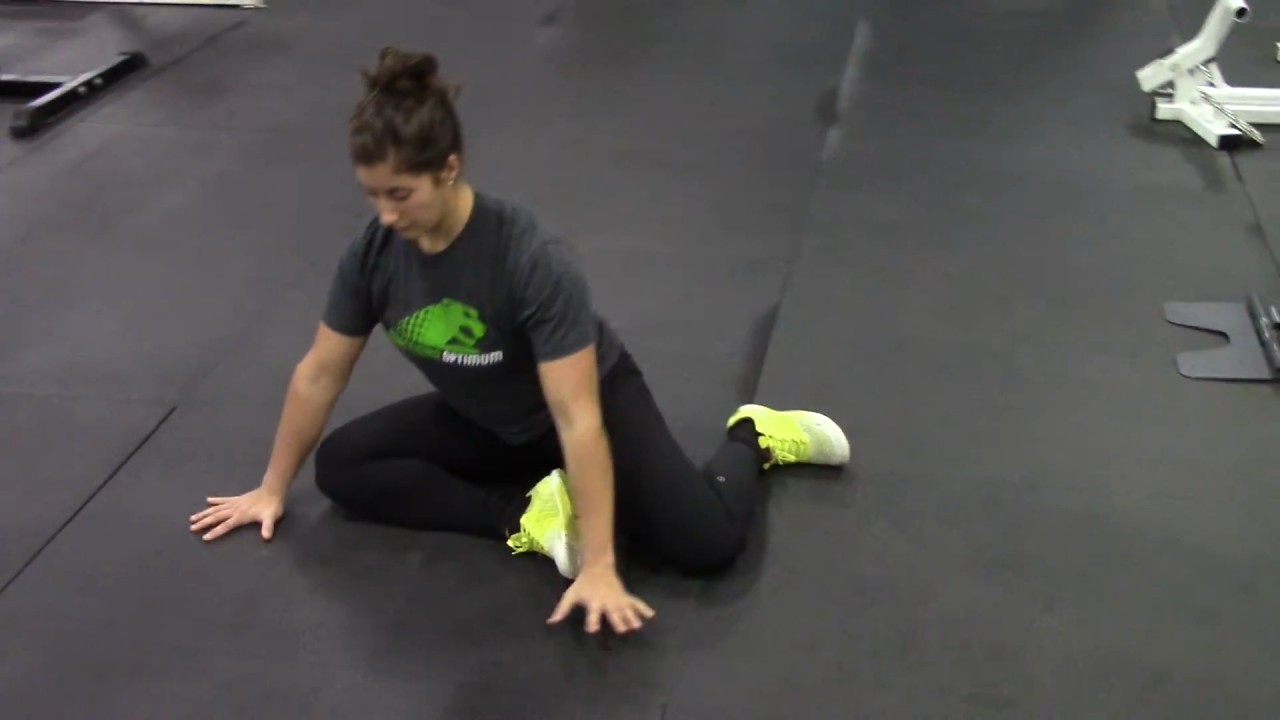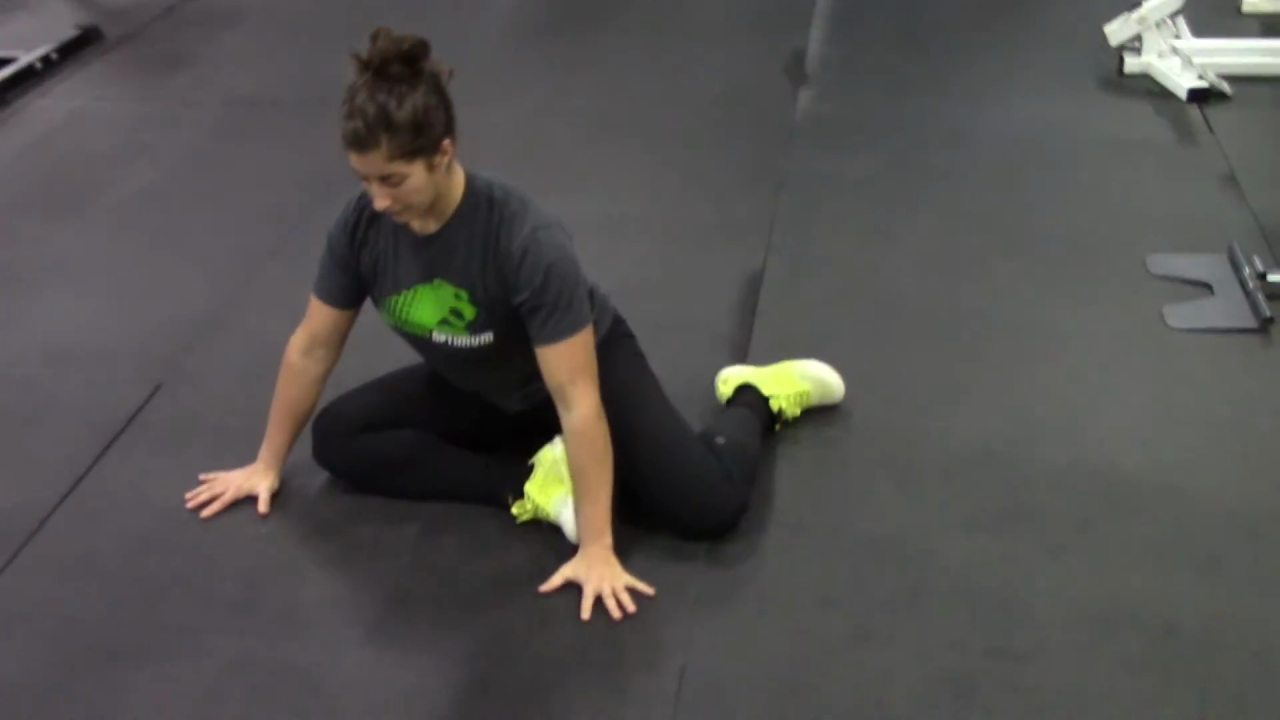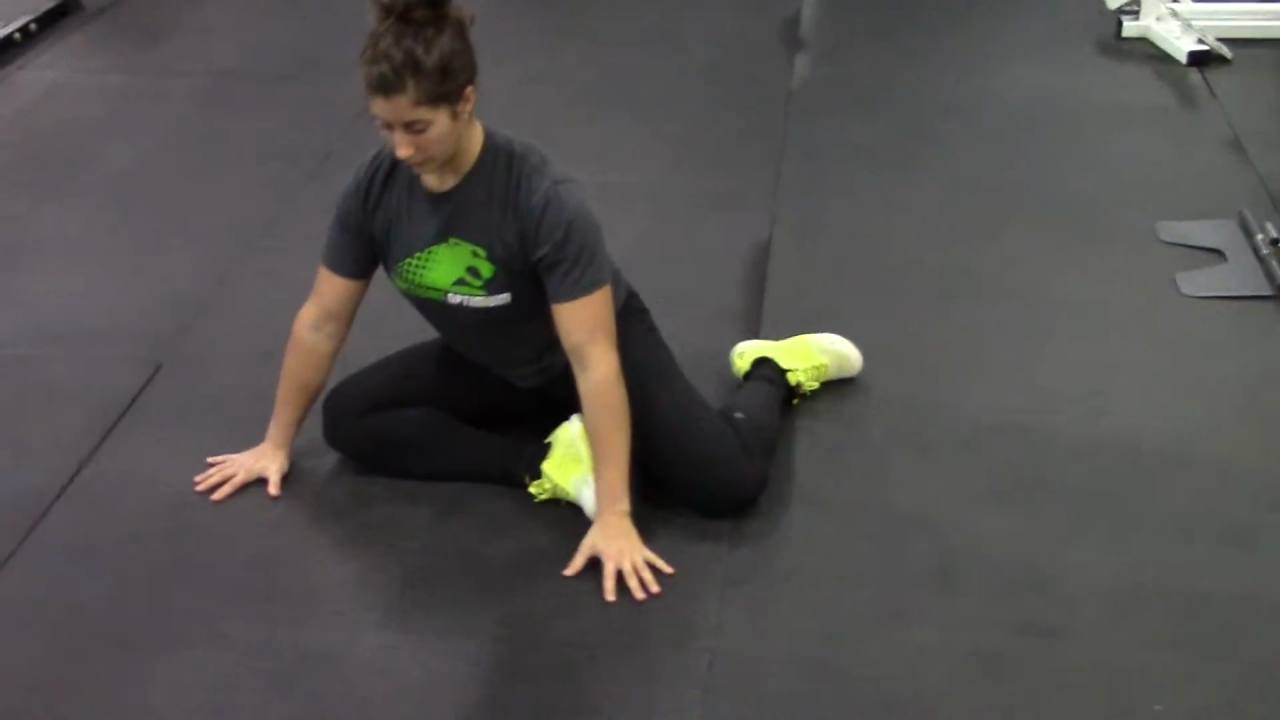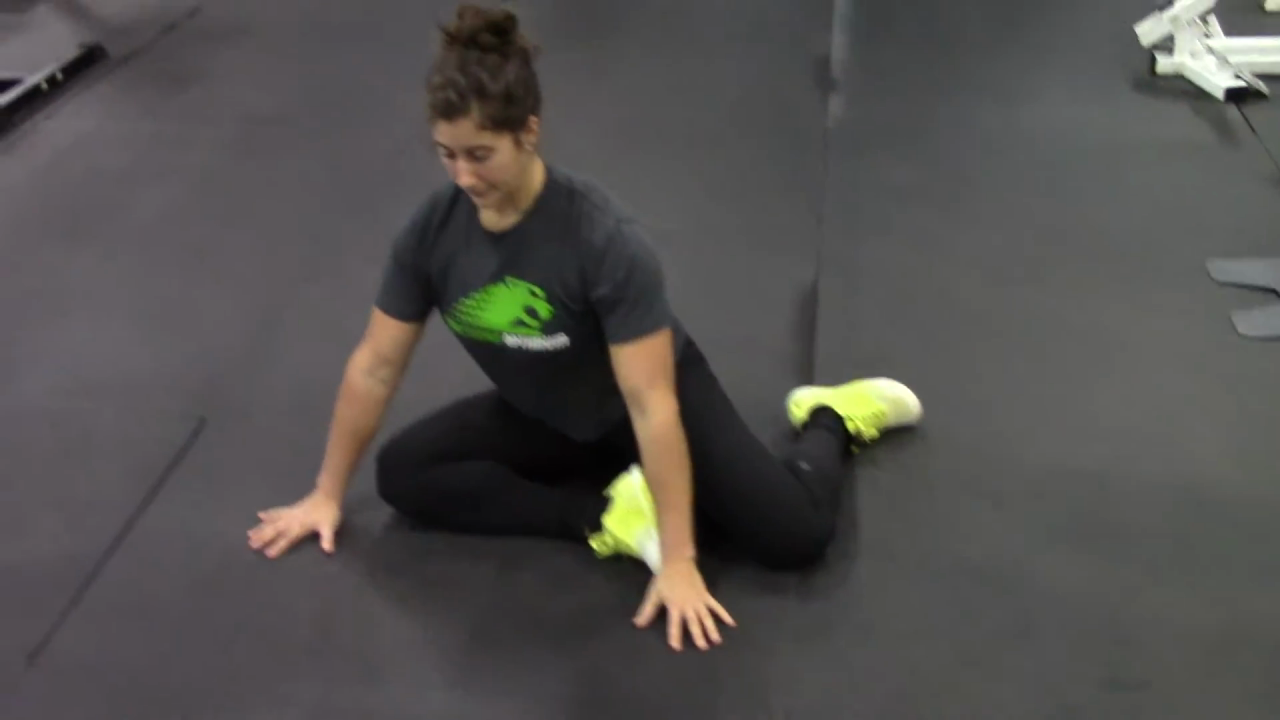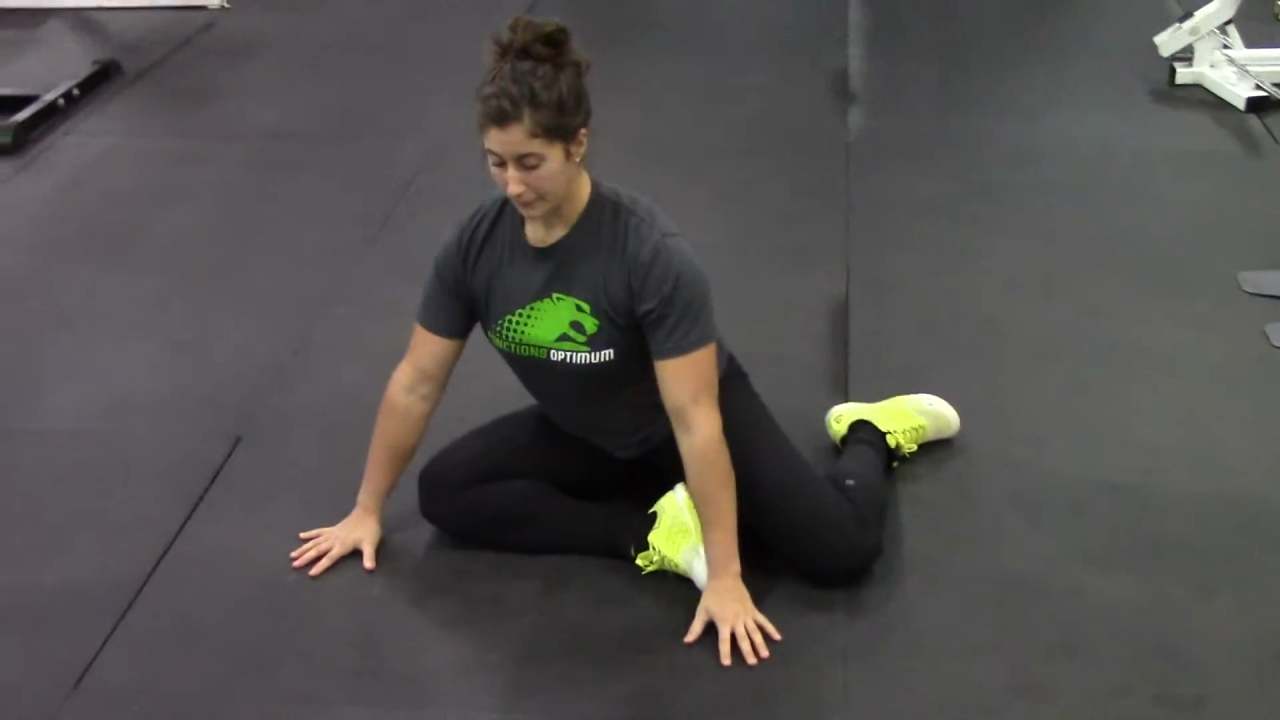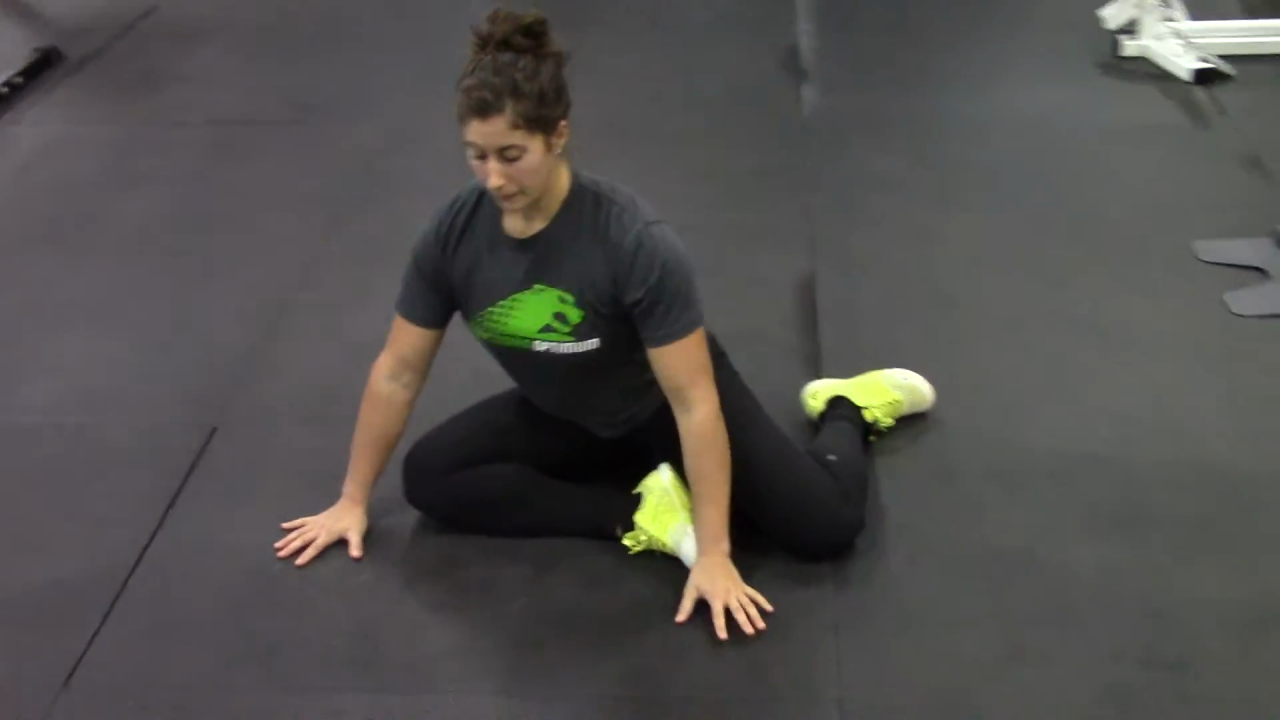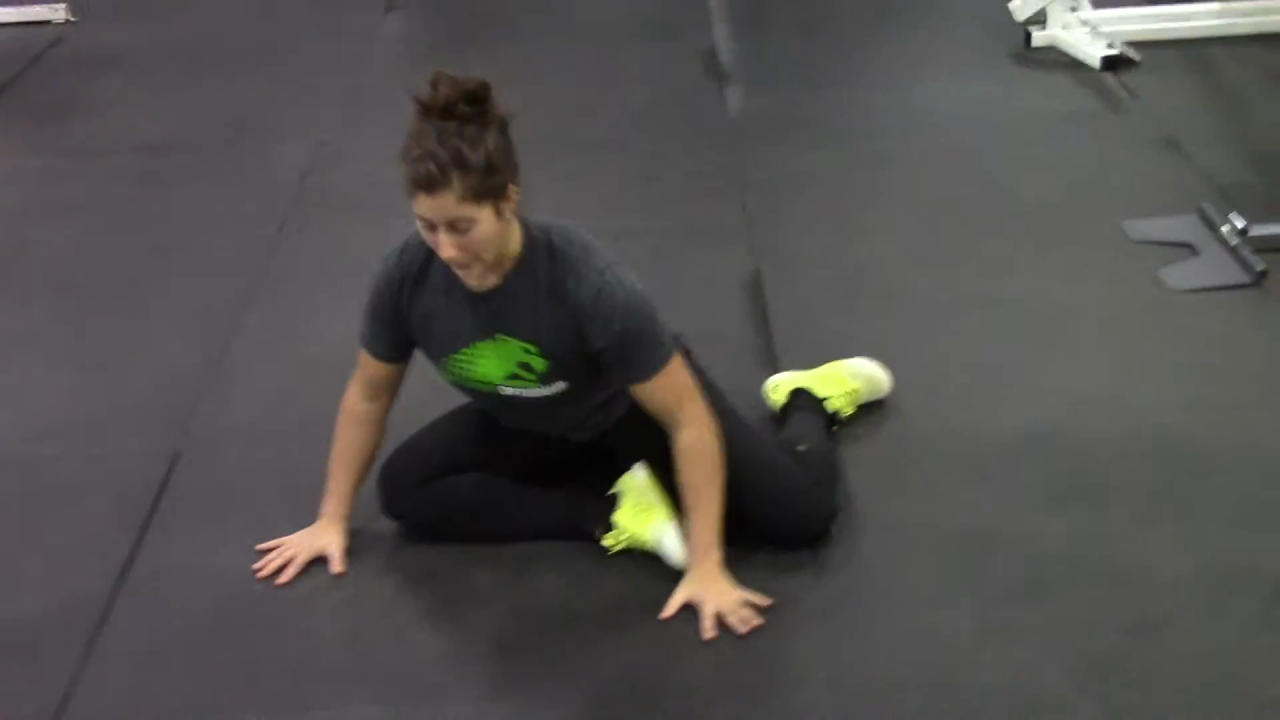
dt=0.3s
person 1, frame 1
left shoulder: (533, 260)
right shoulder: (375, 251)
left elbow: (578, 421)
right elbow: (320, 375)
left wrist: (599, 569)
right wrist: (271, 489)
left hip: (591, 398)
right hip: (484, 424)
left knee: (704, 543)
right knee: (340, 467)
left ankle: (751, 439)
right ankle: (524, 513)
person 1, frame 2
left shoulder: (527, 241)
right shoulder: (362, 224)
left elbow: (576, 402)
right elbow: (311, 348)
left wrist: (597, 548)
right wrist: (268, 462)
left hip: (585, 365)
right hip: (474, 391)
left knee: (708, 506)
right knee: (336, 437)
left ankle: (755, 397)
right ankle: (530, 481)
person 1, frame 3
left shoulder: (544, 198)
right shoulder: (375, 187)
left elbow: (594, 363)
right elbow: (322, 322)
left wrist: (614, 517)
right wrist: (276, 443)
left hip: (591, 343)
right hip: (487, 366)
left knee: (727, 483)
right knee: (347, 419)
left ankle: (771, 372)
right ankle: (545, 458)
person 1, frame 4
left shoulder: (605, 239)
right shoulder: (432, 229)
left elbow: (651, 406)
right elbow: (374, 366)
left wrist: (679, 561)
right wrist: (327, 493)
left hip: (648, 397)
right hip: (541, 418)
left knee: (795, 535)
right knee: (401, 473)
left ankle: (831, 419)
right ankle: (606, 514)
person 1, frame 5
left shoulder: (652, 253)
right shoulder: (476, 243)
left elbow: (694, 421)
right elbow: (416, 383)
left wrist: (725, 578)
right wrist: (366, 511)
left hip: (690, 415)
right hip: (581, 434)
left knee: (840, 553)
right knee: (443, 493)
left ankle: (870, 434)
right ankle: (652, 530)
person 1, frame 6
left shoulder: (634, 241)
right shoulder: (451, 235)
left elbow: (693, 403)
right elbow: (397, 374)
left wrist: (715, 556)
right wrist: (353, 501)
left hip: (660, 406)
right hip: (561, 416)
left knee: (825, 527)
right knee: (428, 477)
left ankle: (849, 408)
right ankle: (638, 513)
person 1, frame 7
left shoulder: (591, 285)
right shoulder: (406, 277)
left elbow: (688, 421)
right elbow: (368, 397)
left wrist: (705, 566)
right wrist: (332, 519)
left hip: (634, 408)
right hip: (525, 427)
left knee: (800, 516)
right knee: (404, 491)
left ankle: (809, 400)
right ankle: (615, 512)
